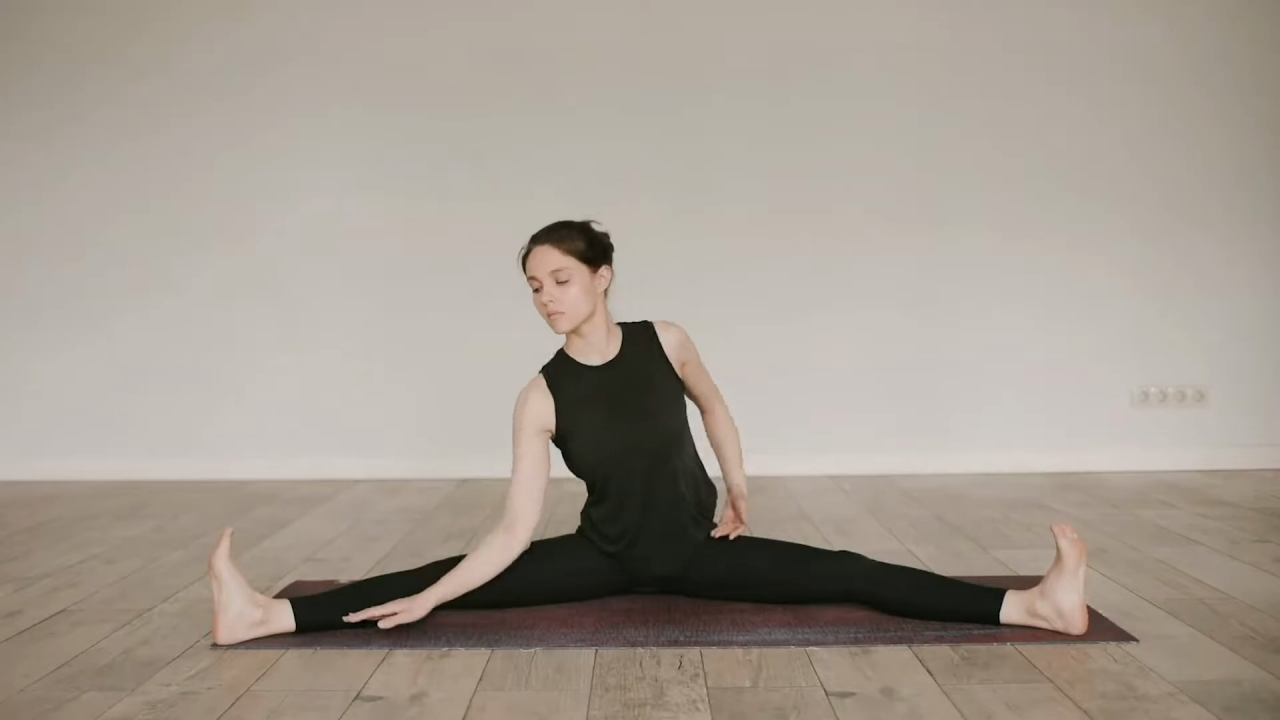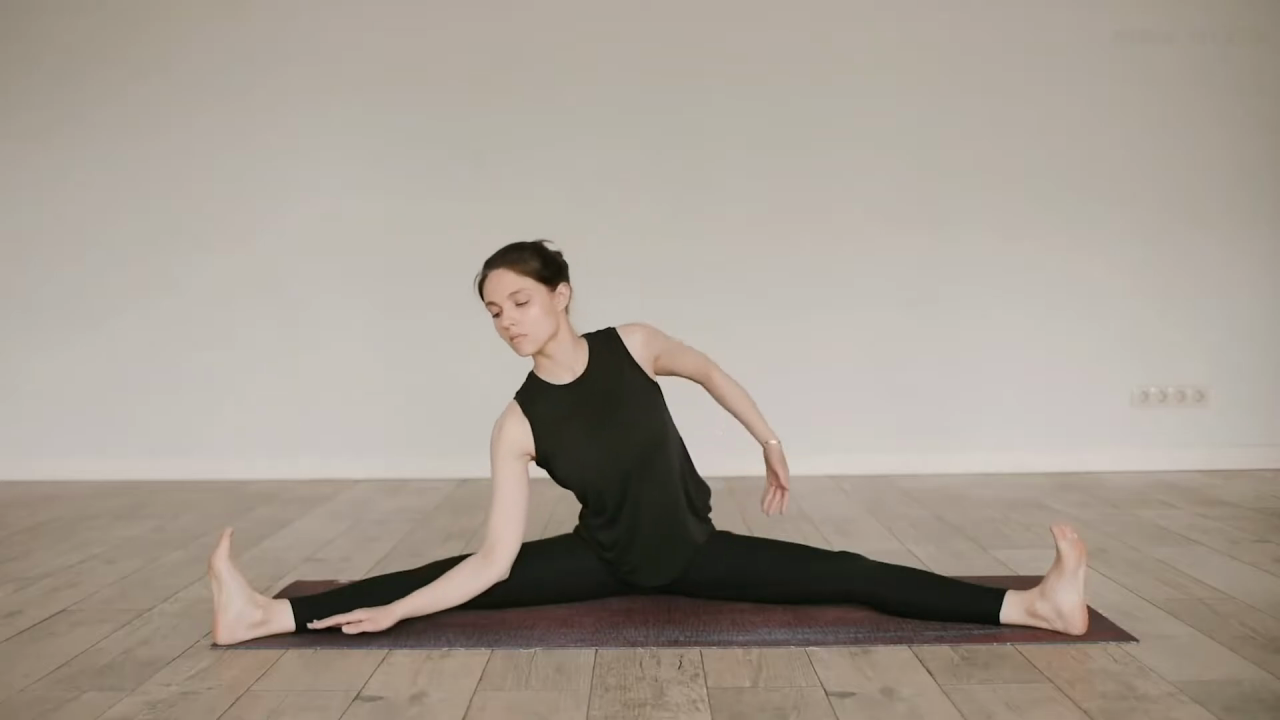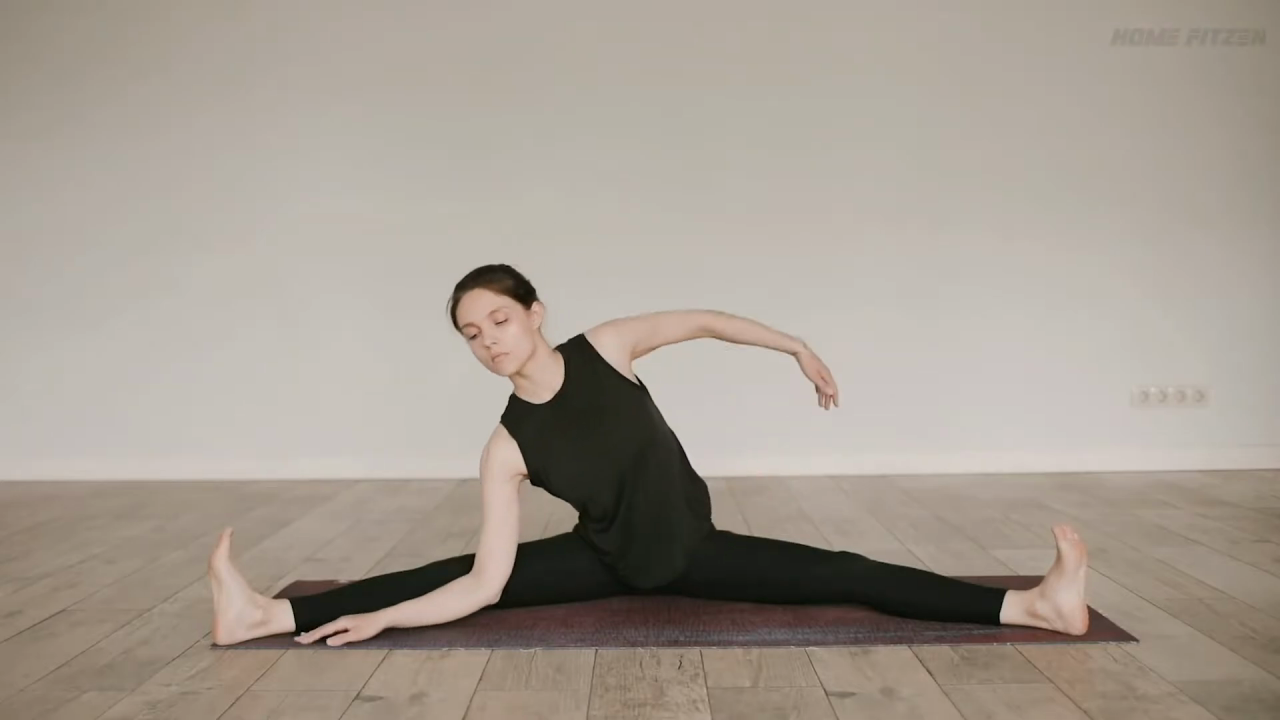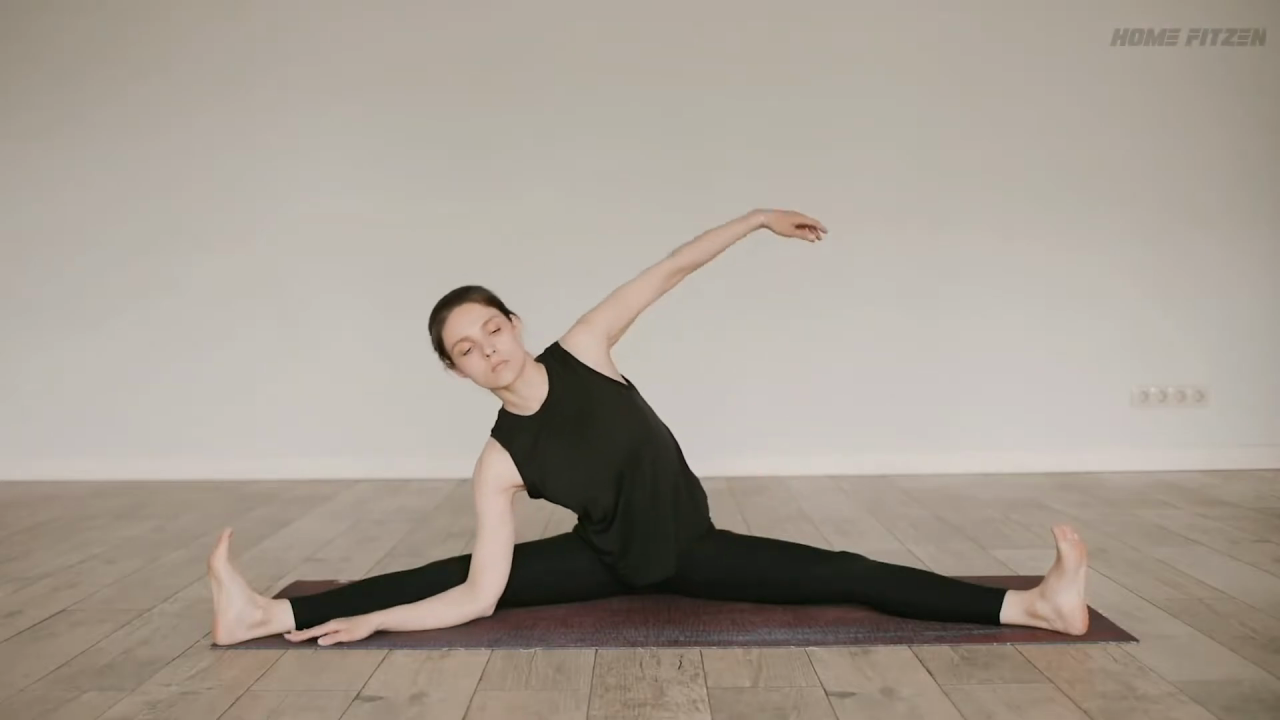
dt=0.3s
person 1, frame 1
left shoulder: (663, 341)
right shoulder: (540, 398)
left elbow: (711, 402)
right elbow: (516, 533)
left wrist: (738, 487)
right wrist: (424, 602)
left hip: (695, 548)
right hip: (606, 555)
left knee: (846, 574)
right knee: (463, 577)
left ankle: (1029, 605)
right ankle: (271, 616)
person 1, frame 2
left shoulder: (633, 344)
right shoulder: (518, 424)
left elbow: (709, 372)
right elbow: (499, 558)
left wrist: (772, 446)
right wrist: (397, 610)
left hip: (692, 548)
right hip: (604, 560)
left knee: (843, 575)
right knee: (460, 581)
left ankle: (1028, 606)
right ankle: (269, 614)
person 1, frame 3
left shoulder: (605, 346)
right shoulder: (505, 448)
left elbow: (701, 321)
right elbow: (486, 585)
left wrist: (797, 344)
right wrist: (380, 618)
left hip: (690, 549)
right hip: (604, 560)
left knee: (842, 574)
right knee: (456, 572)
left ankle: (1029, 605)
right ankle: (271, 615)
person 1, frame 4
left shoulder: (582, 349)
right shoulder: (498, 462)
left elbow: (670, 268)
right elbow: (479, 598)
left wrist: (756, 217)
right wrist: (373, 620)
left hip: (688, 547)
right hip: (605, 560)
left knee: (842, 575)
right knee: (451, 573)
left ankle: (1028, 603)
